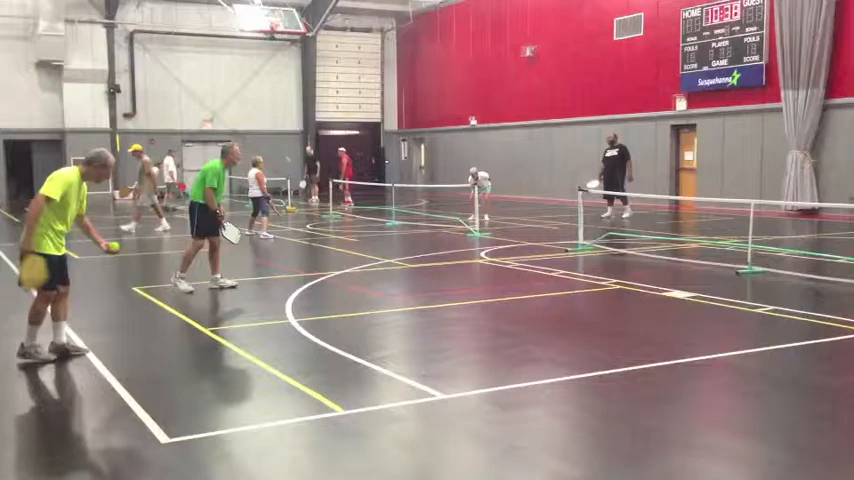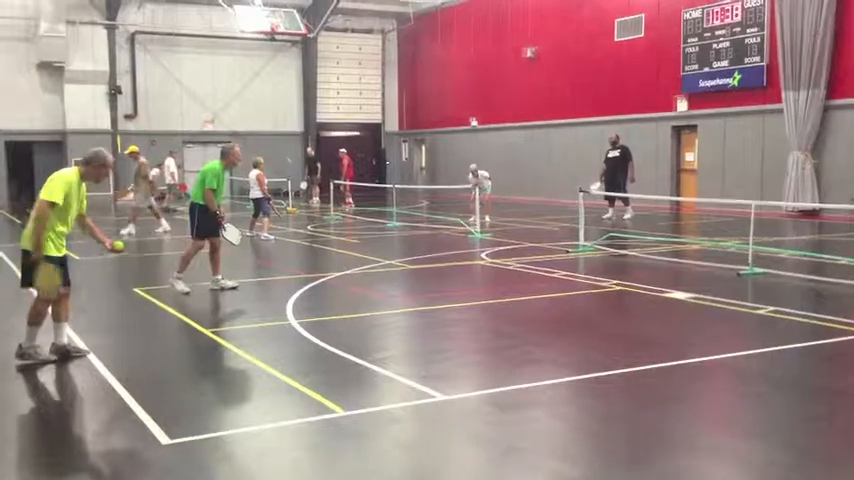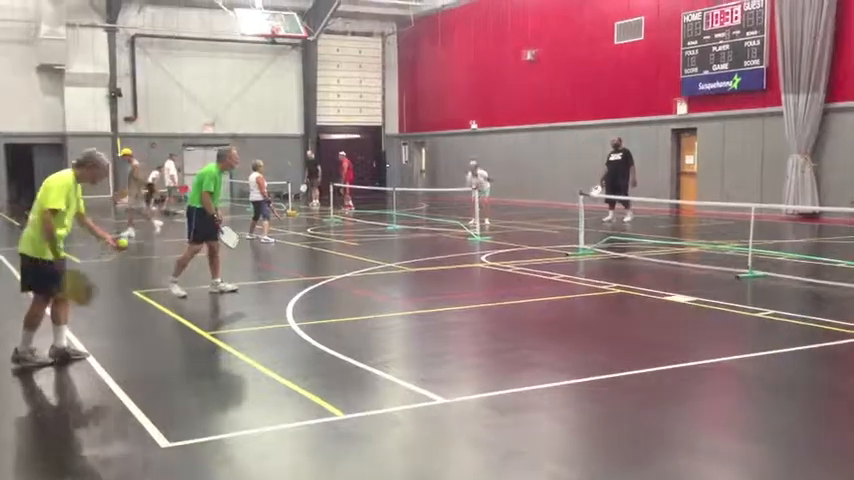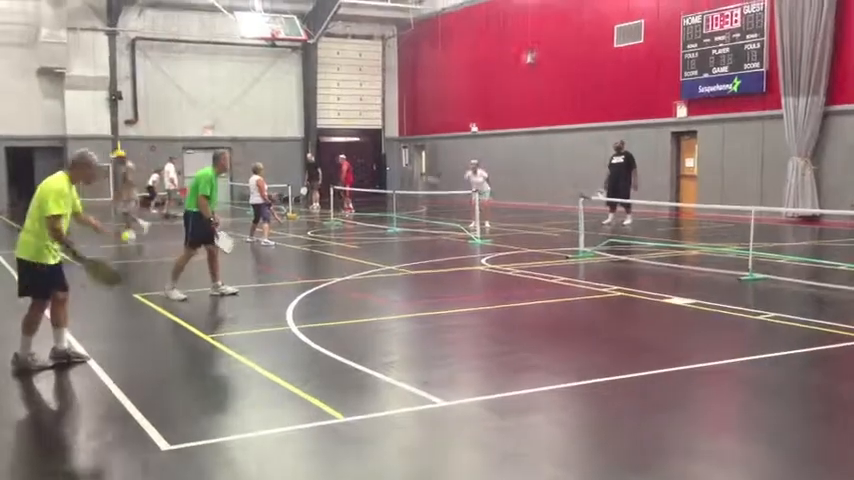
dt=0.1s
person 1, frame 1
left shoulder: (82, 185)
right shoulder: (64, 177)
left elbow: (81, 218)
right elbow: (37, 204)
left wrist: (100, 241)
right wrist: (27, 241)
left hip: (57, 245)
right hip: (40, 245)
left knee: (62, 291)
right knee: (47, 294)
left ankle: (60, 342)
right ankle: (28, 347)
person 1, frame 2
left shoulder: (81, 185)
right shoulder: (64, 178)
left elbow: (82, 218)
right elbow: (42, 210)
left wrist: (104, 240)
right wrist: (37, 247)
left hip: (57, 247)
right hip: (41, 247)
left knee: (63, 293)
right knee: (47, 295)
left ankle: (61, 343)
right ankle: (27, 347)
person 1, frame 3
left shoulder: (75, 186)
right shoulder: (61, 182)
left elbow: (81, 217)
right elbow: (47, 219)
left wrist: (106, 238)
right wrist: (56, 253)
left hip: (53, 251)
right hip: (39, 250)
left knee: (61, 295)
right knee: (43, 299)
left ankle: (60, 346)
right ankle: (23, 351)
person 1, frame 4
left shoulder: (69, 187)
right shoulder: (56, 186)
left elbow: (80, 215)
right elbow: (54, 226)
left wrist: (107, 232)
right wrist: (73, 250)
left hip: (50, 253)
right hip: (36, 254)
left knee: (62, 296)
right knee: (40, 302)
left ankle: (61, 348)
right ankle: (23, 356)
person 2, frame 1
left shoulder: (221, 168)
right shoulder: (214, 167)
right elbow: (208, 192)
left wrist: (219, 209)
right wrist: (217, 213)
left hip: (209, 208)
right hip: (199, 206)
left knee: (215, 243)
right knee: (198, 243)
left ankle: (216, 279)
right ankle: (179, 277)
person 2, frame 2
left shoulder: (221, 169)
right shoulder: (214, 168)
right elbow: (208, 193)
left wrist: (219, 210)
right wrist: (217, 214)
left hip: (209, 209)
right hip: (200, 207)
left knee: (216, 244)
right knee: (198, 243)
left ankle: (217, 280)
right ankle: (177, 277)
person 2, frame 3
left shoulder: (218, 172)
right shoulder: (211, 172)
right elbow: (205, 197)
left wrist: (217, 213)
right wrist: (214, 217)
left hip: (207, 213)
right hip: (197, 211)
left knee: (214, 247)
right knee: (194, 247)
left ankle: (216, 283)
right ankle: (173, 281)
person 2, frame 4
left shoulder: (214, 175)
right shoulder: (206, 175)
right elbow: (202, 200)
left wrist: (213, 216)
right wrist: (211, 221)
left hip: (204, 216)
right hip: (194, 215)
left knee: (213, 250)
right knee: (189, 252)
left ankle: (217, 286)
right ankle: (171, 287)
